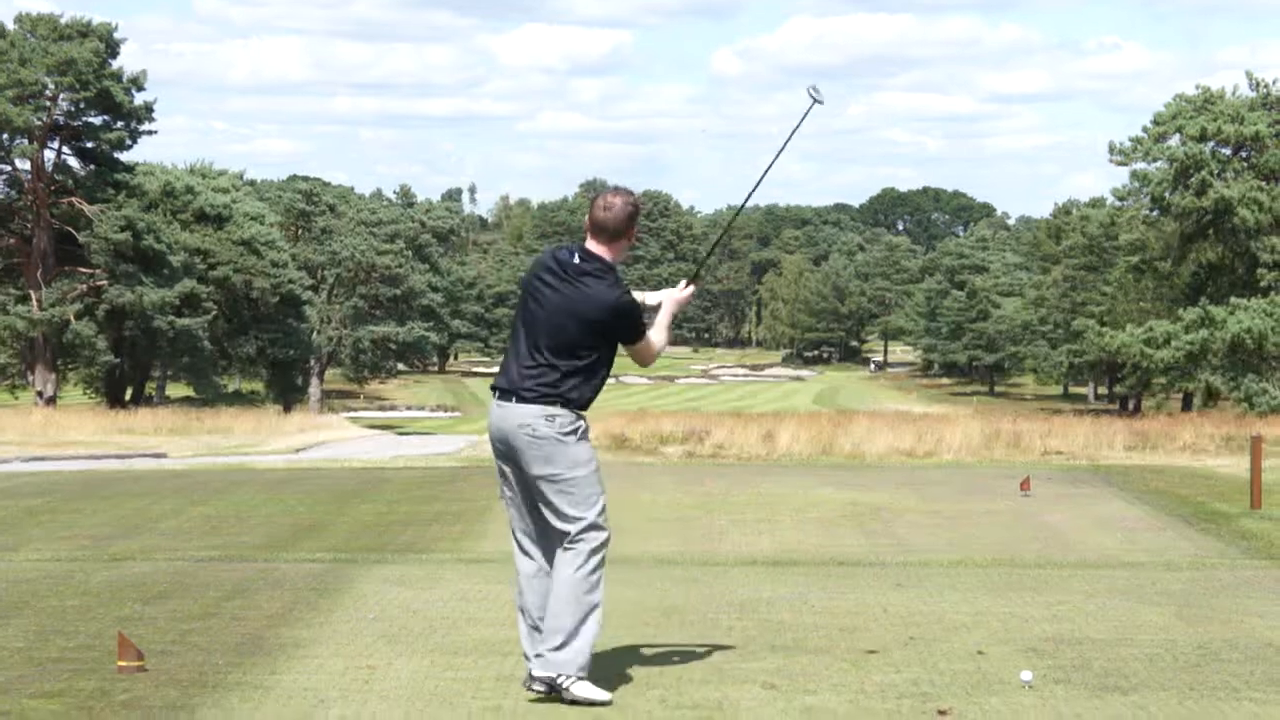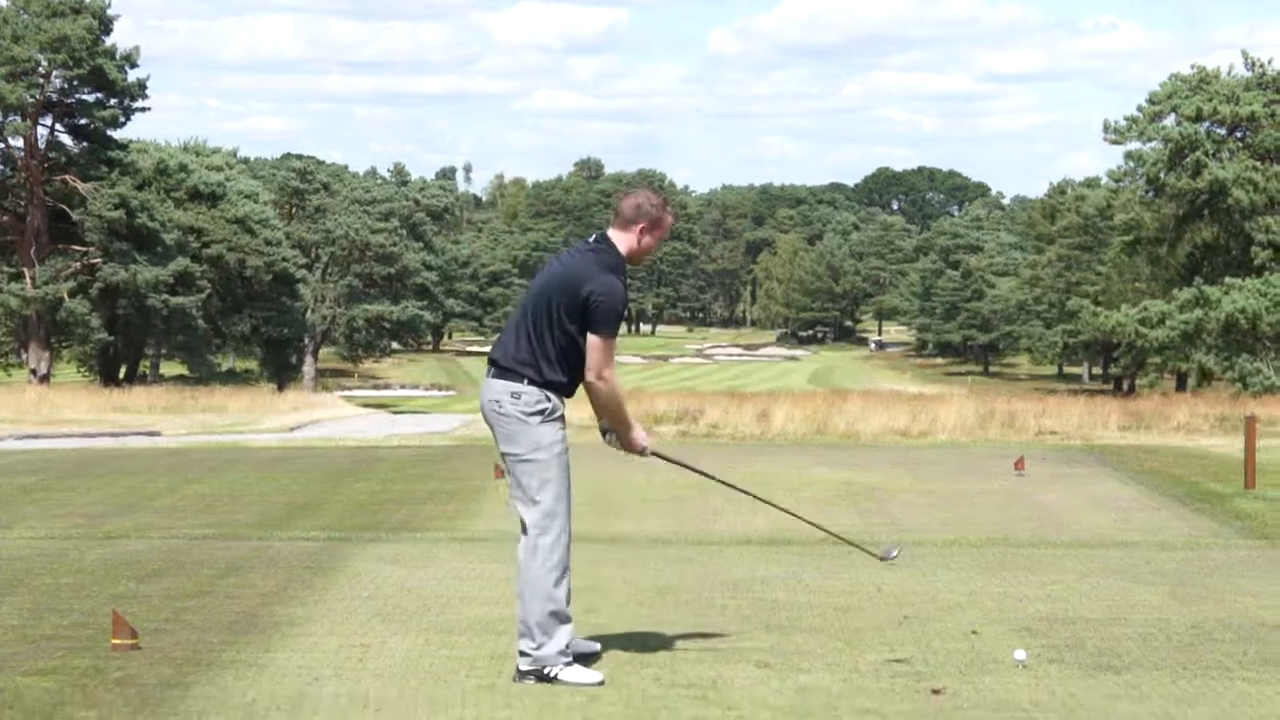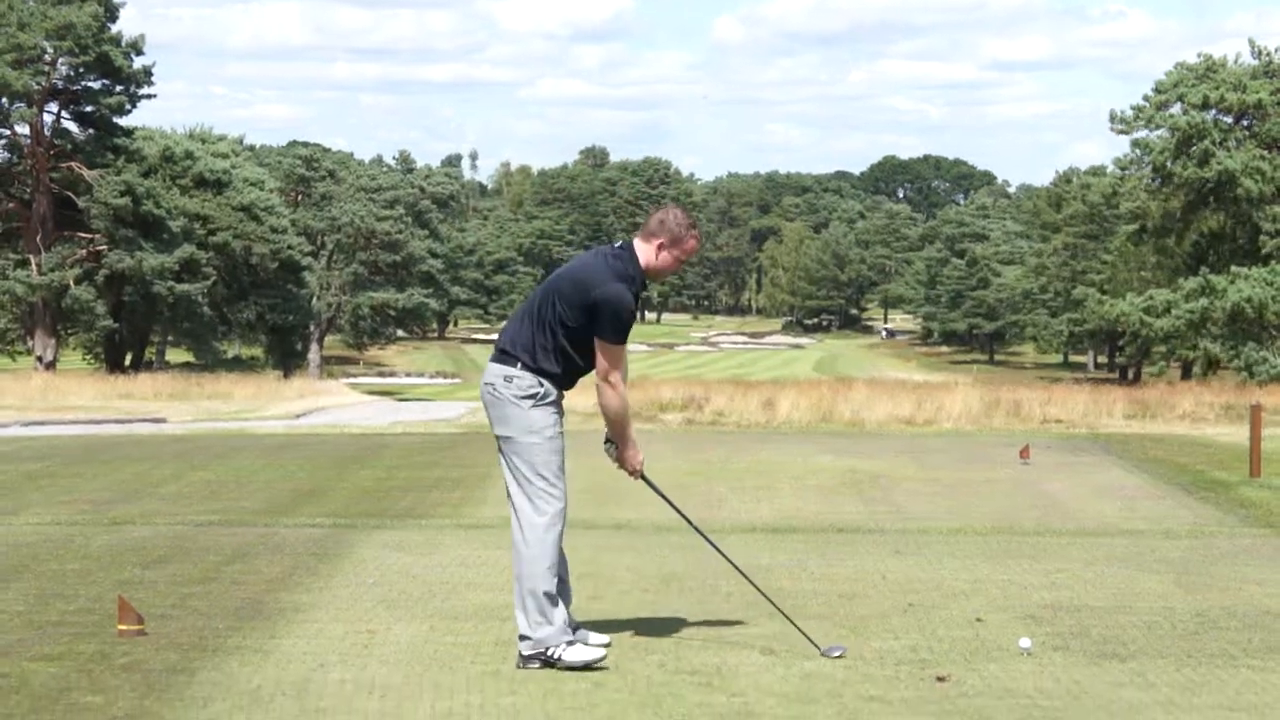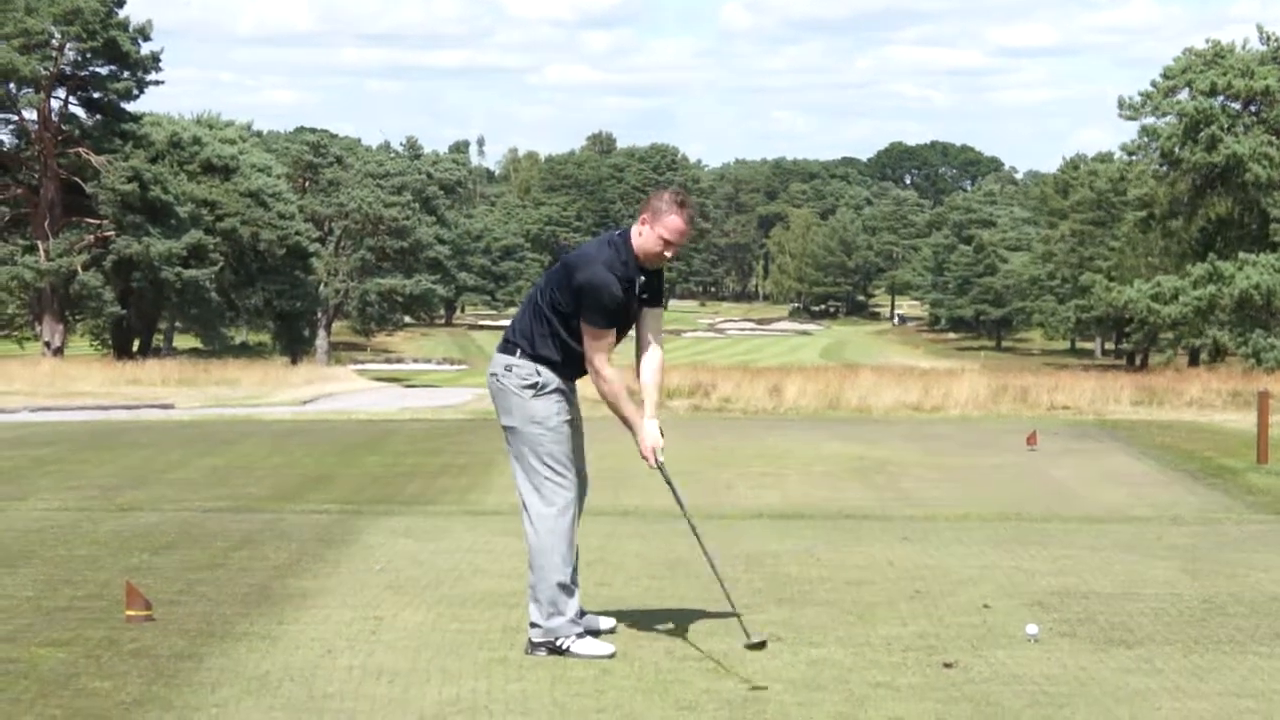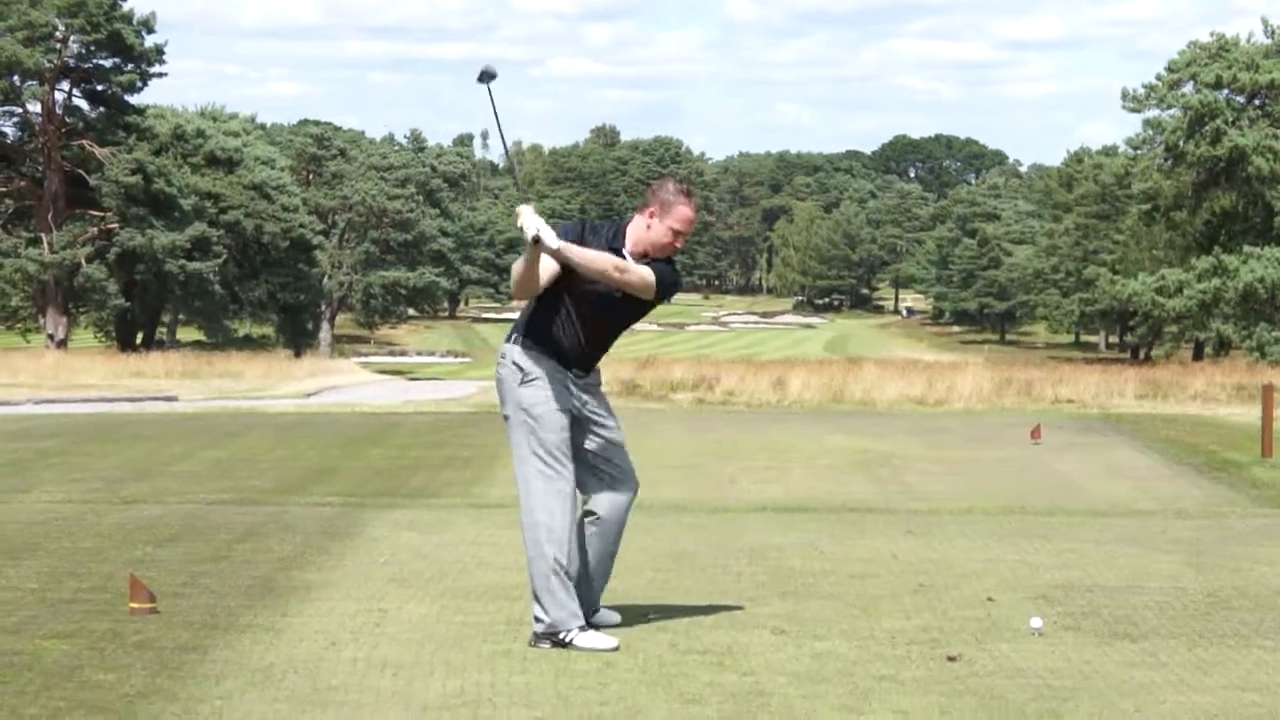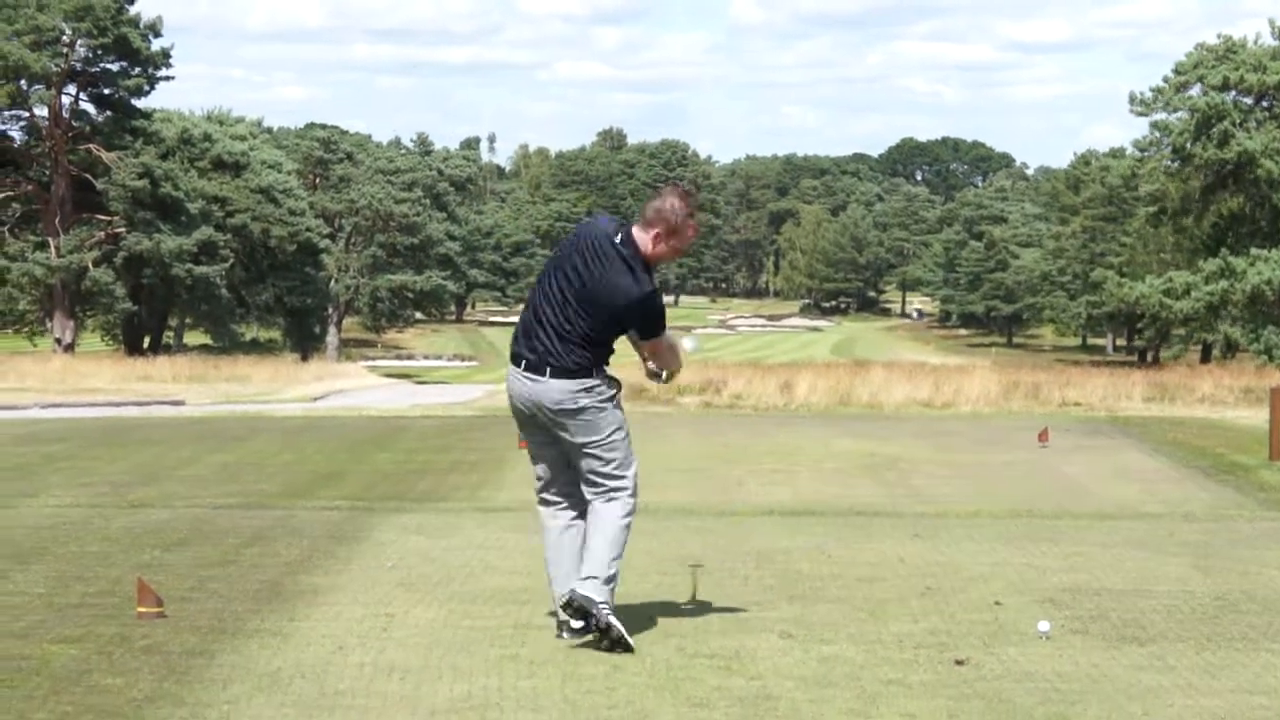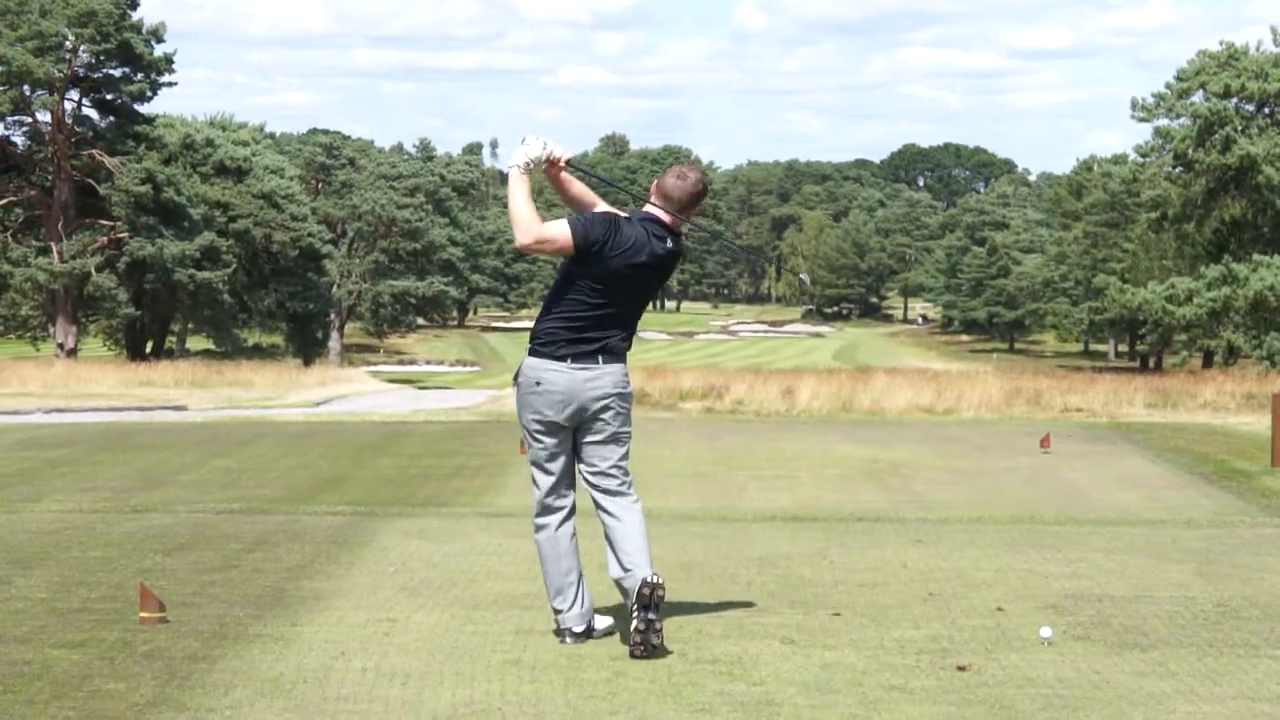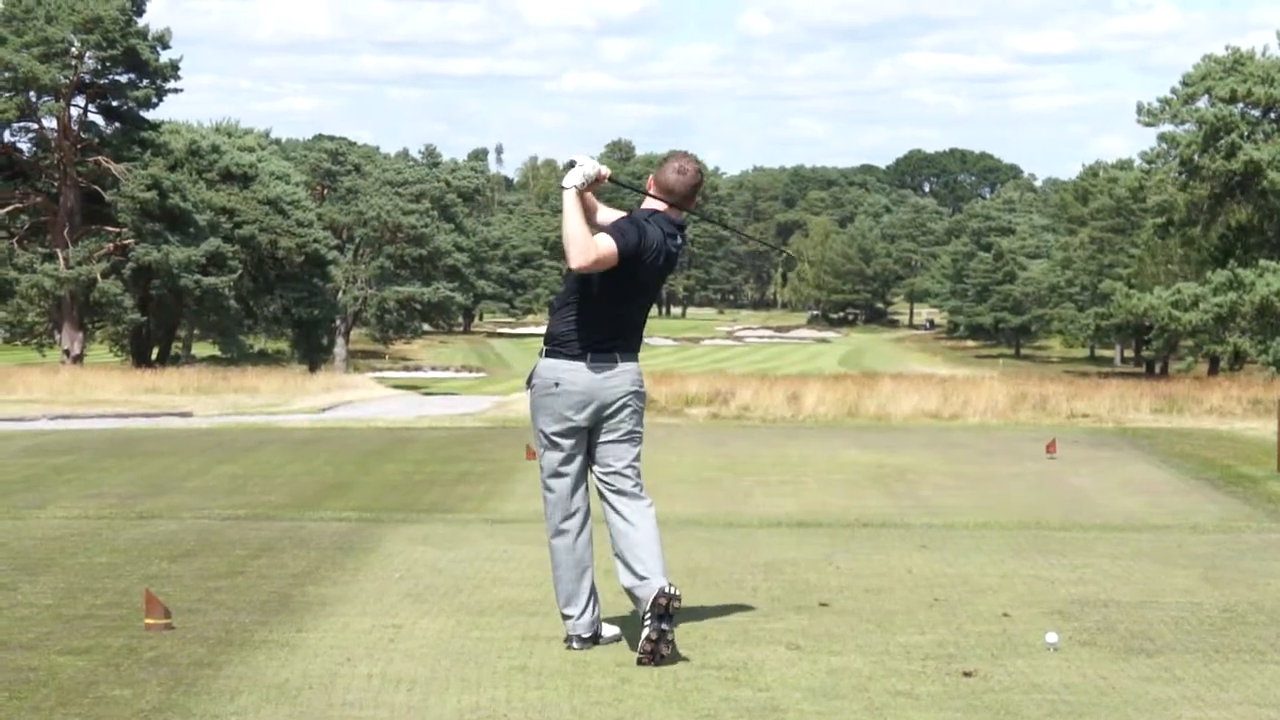
dt=0.4s
person 1, frame 1
left shoulder: (549, 262)
right shoulder: (612, 300)
right elbow: (646, 355)
left wrist: (647, 298)
right wrist: (670, 307)
left hip: (505, 412)
right hip: (551, 423)
left knee: (533, 545)
right knee: (583, 537)
left ankle: (541, 660)
right ankle: (559, 666)
person 1, frame 2
left shoulder: (582, 255)
right shoulder: (606, 284)
right elbow: (598, 376)
left wrist: (608, 419)
right wrist: (628, 430)
left hip: (508, 390)
right hip: (527, 400)
left knee: (543, 524)
right knee: (546, 527)
left ankle: (548, 635)
right ankle: (540, 656)
person 1, frame 3
left shoulder: (613, 262)
right shoulder: (616, 290)
left elbow: (611, 366)
right elbow: (609, 380)
left wrist: (619, 433)
right wrist: (626, 444)
left hip: (527, 383)
right hip: (521, 386)
left knee: (546, 508)
right knee: (541, 510)
left ankle: (554, 621)
right ankle: (541, 640)
person 1, frame 4
left shoulder: (648, 272)
right shoulder: (601, 273)
left elbow: (651, 348)
right elbow: (599, 365)
left wrist: (650, 417)
right wrist: (638, 428)
left hip: (551, 378)
right hip: (527, 376)
left knee: (569, 494)
right knee: (553, 500)
left ankle: (563, 608)
right ankle: (552, 629)
person 1, frame 5
left shoulder: (664, 274)
right shoulder: (580, 233)
left elbow: (619, 273)
right elbow: (522, 290)
left wrist: (556, 246)
right wrist: (533, 249)
left hip: (582, 378)
right hip: (531, 367)
left knee: (618, 486)
right knee: (551, 495)
left ankle: (581, 602)
right ankle: (556, 622)
person 1, frame 6
left shoulder: (595, 229)
right shoulder: (638, 292)
right elbow: (660, 356)
left wrist: (650, 356)
right wrist: (664, 365)
left hip: (526, 381)
right hip: (576, 390)
left knee: (558, 498)
right knee: (613, 493)
left ankle: (573, 608)
right ankle: (591, 595)
person 1, frame 7
left shoulder: (610, 232)
right shoulder: (670, 251)
left elbow: (528, 237)
right elbow: (598, 208)
left wrist: (521, 169)
right wrist: (556, 172)
left hip: (546, 376)
right hip: (606, 379)
left knee: (552, 502)
right knee: (615, 491)
left ankle: (573, 618)
right ankle: (641, 583)
person 1, frame 8
left shoulder: (636, 230)
right shoulder: (666, 237)
left elbow: (580, 257)
right elbow: (598, 214)
left wrist: (573, 187)
right wrist: (582, 188)
left hip: (564, 375)
right hip: (620, 377)
left knee: (565, 505)
right knee: (626, 492)
left ankle: (580, 624)
right ankle: (655, 593)
